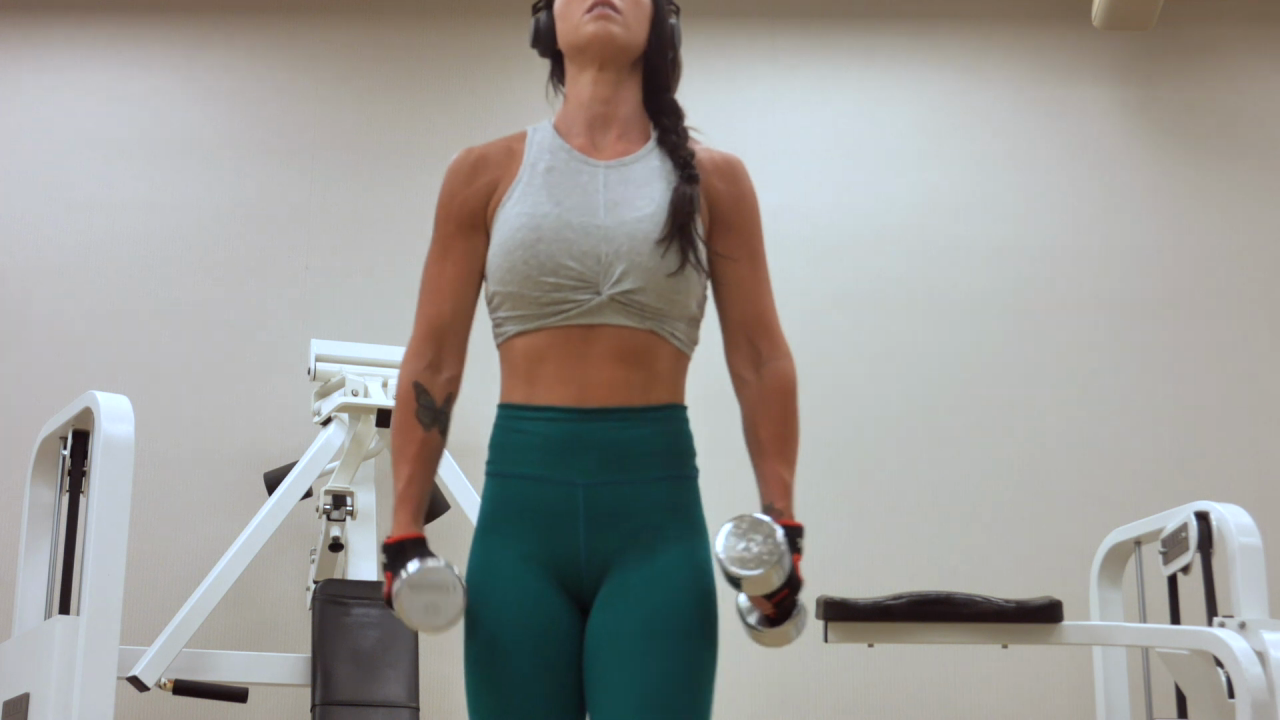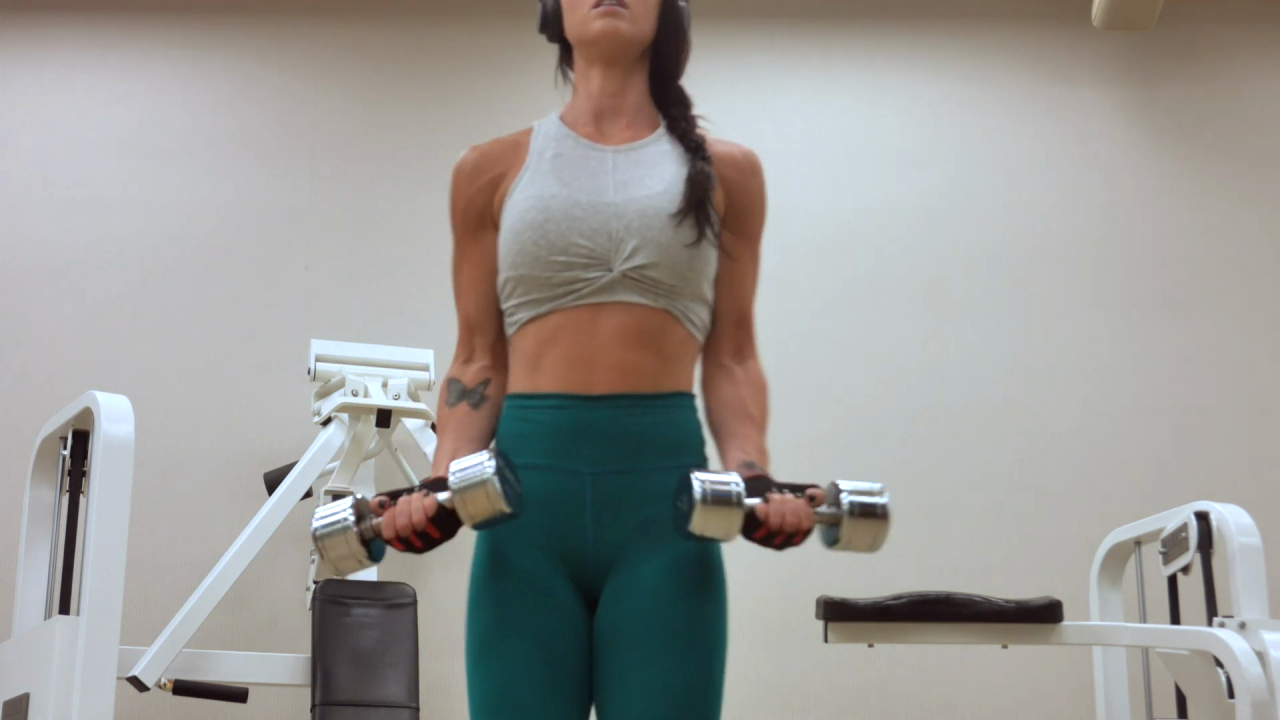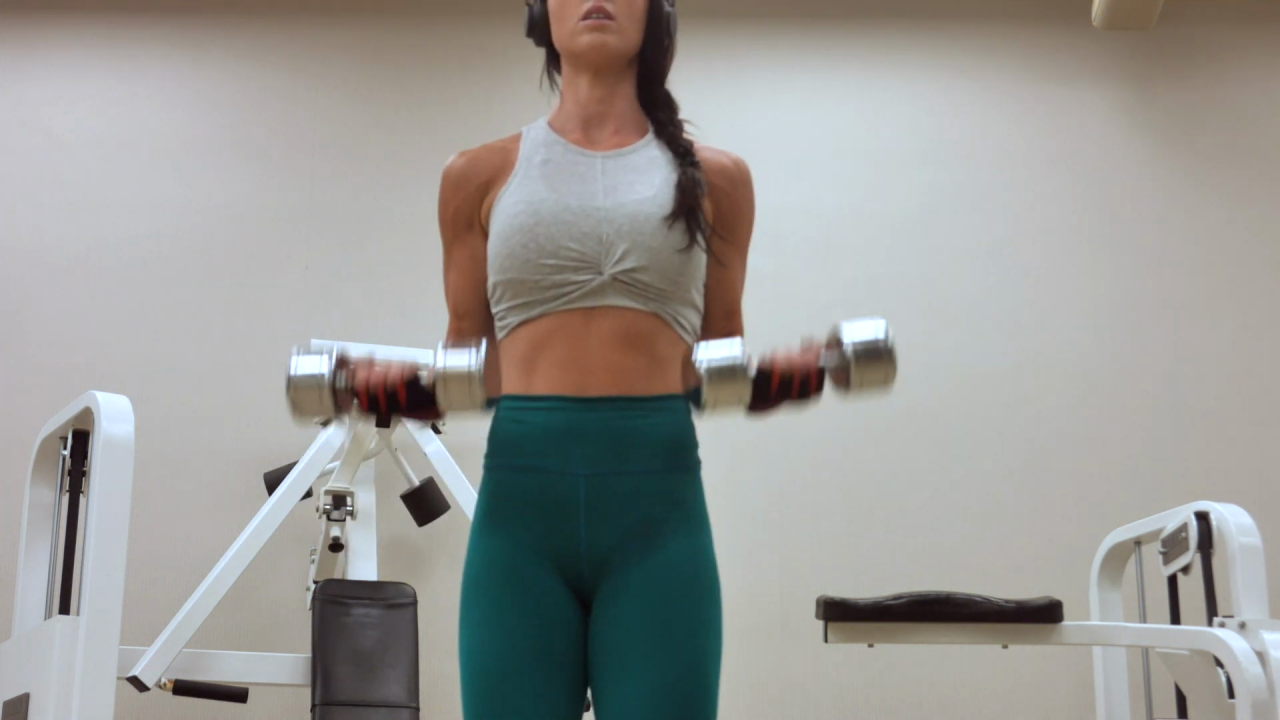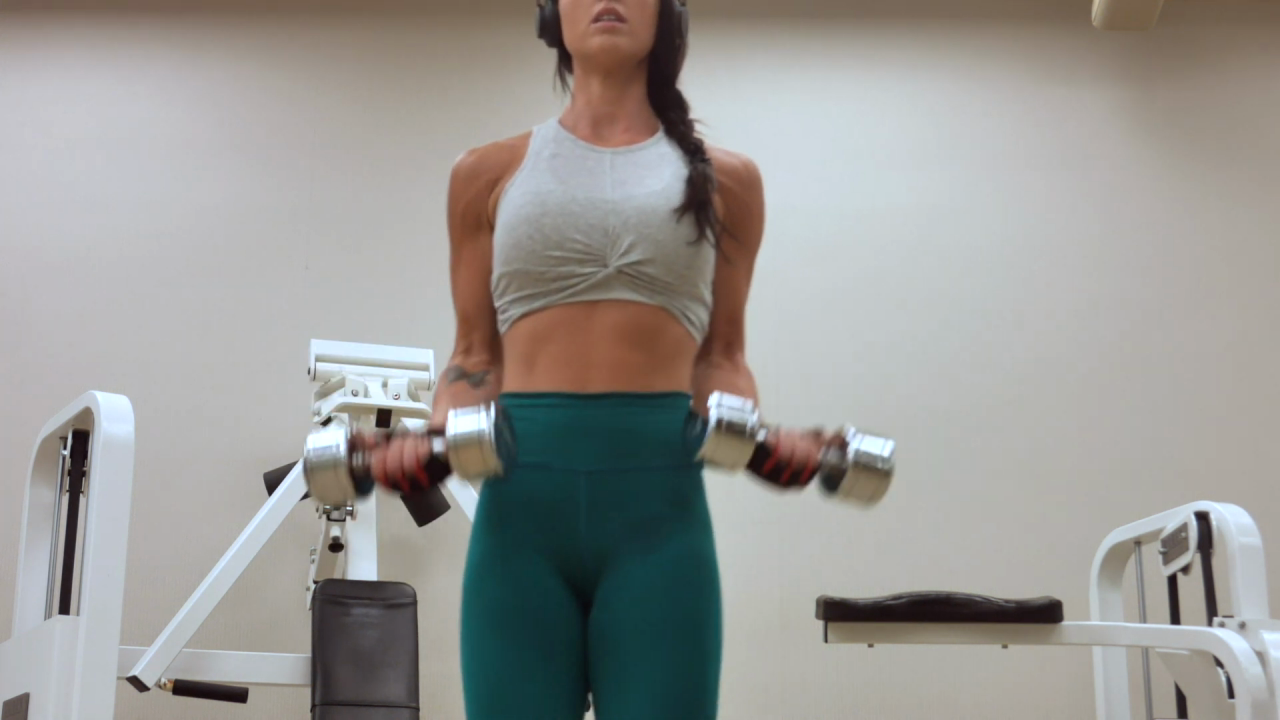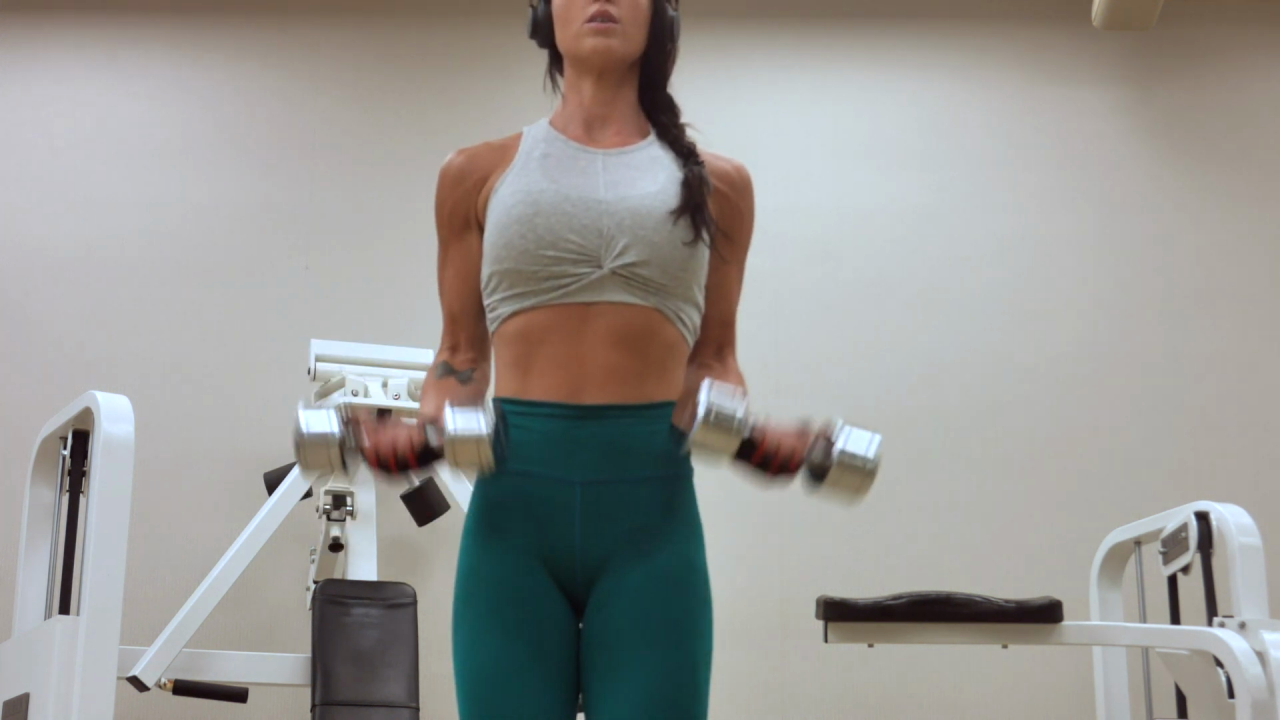
dt=0.7s
person 1, frame 1
left shoulder: (712, 180)
right shoulder: (485, 174)
left elbow: (760, 359)
right elbow: (433, 361)
left wrist: (781, 521)
right wrist: (404, 527)
left hip: (655, 508)
right hip: (522, 504)
person 1, frame 2
left shoulder: (724, 171)
right shoulder: (491, 171)
left elbow: (732, 358)
right elbow: (479, 360)
left wrist: (755, 480)
right wrist: (442, 484)
left hip: (663, 491)
right hip: (529, 489)
person 1, frame 3
left shoulder: (714, 178)
right shoulder: (480, 175)
right elbow: (472, 355)
left wrist: (763, 381)
right wrist: (420, 385)
left hip: (658, 500)
right hip: (522, 497)
person 1, frame 4
left shoulder: (724, 179)
right shoulder: (489, 173)
left elbow: (720, 359)
right elbow: (478, 354)
left wrist: (756, 434)
right wrist: (438, 437)
left hip: (659, 495)
right hip: (525, 494)
person 1, frame 5
left shoulder: (715, 183)
right shoulder: (478, 174)
left elbow: (709, 363)
right elbow: (462, 353)
left wrist: (745, 429)
right wrist: (424, 424)
left hip: (650, 504)
right hip: (515, 497)
